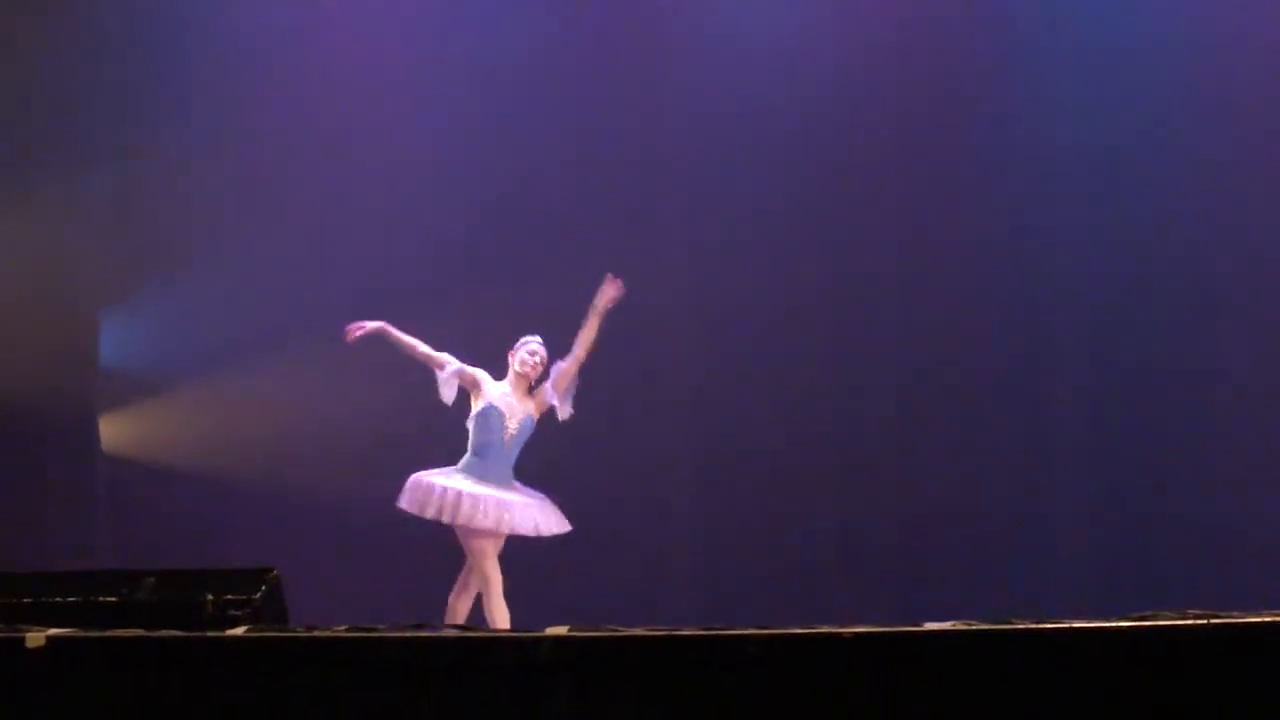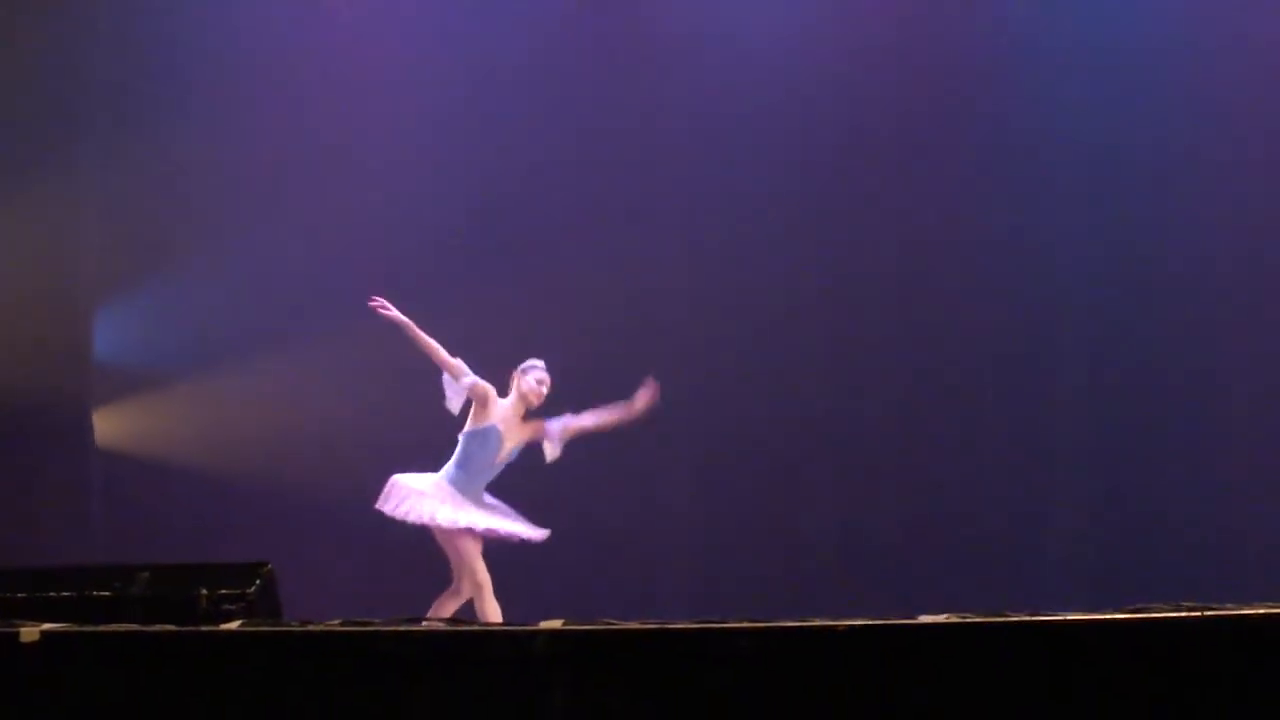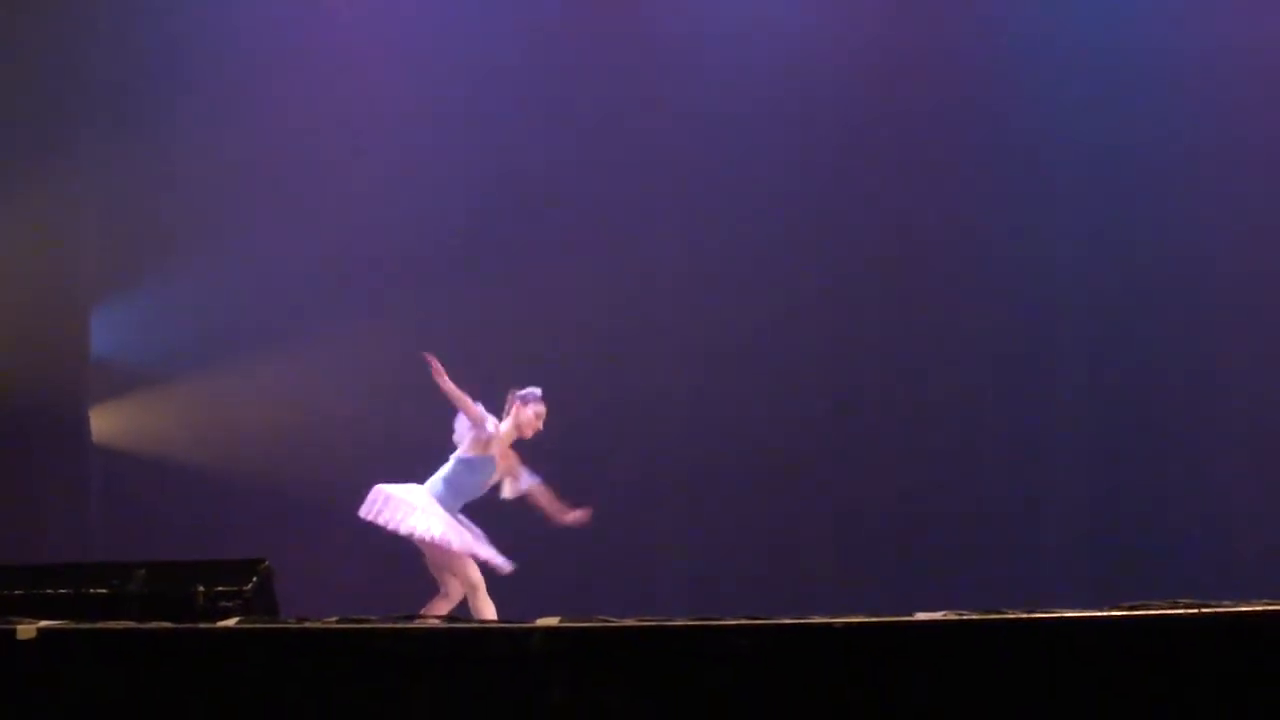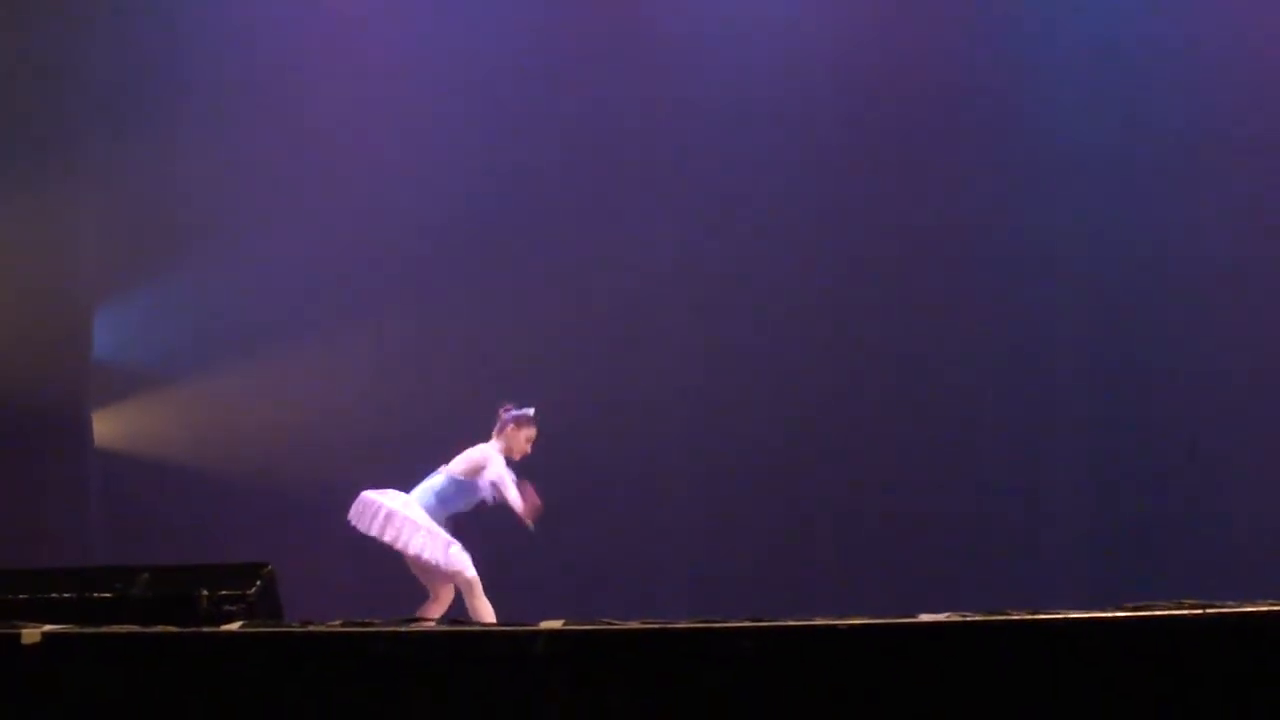
dt=0.2s
person 1, frame 1
left shoulder: (534, 402)
right shoulder: (481, 384)
left elbow: (575, 358)
right elbow: (432, 355)
left wrist: (597, 309)
right wrist: (383, 328)
left hip: (501, 495)
right hip: (467, 490)
left knee: (474, 576)
right knee: (491, 579)
person 1, frame 2
left shoulder: (531, 430)
right shoulder: (487, 401)
left elbow: (582, 423)
right elbow: (450, 364)
left wrist: (631, 407)
right wrist: (404, 323)
left hip: (470, 506)
right hip: (443, 498)
left knee: (463, 587)
right knee: (480, 582)
person 1, frame 3
left shoulder: (510, 460)
right shoulder: (489, 434)
left elbow: (533, 487)
right elbow: (475, 414)
left wrist: (561, 513)
right wrist: (446, 383)
left hip: (445, 518)
right hip: (427, 509)
left knee: (454, 592)
right knee: (474, 586)
person 1, frame 4
left shoulder: (482, 454)
right shoulder: (493, 458)
right elbow: (503, 481)
right wrist: (521, 506)
left hip: (418, 522)
right hip: (415, 522)
left knee: (442, 595)
right knee: (472, 585)
